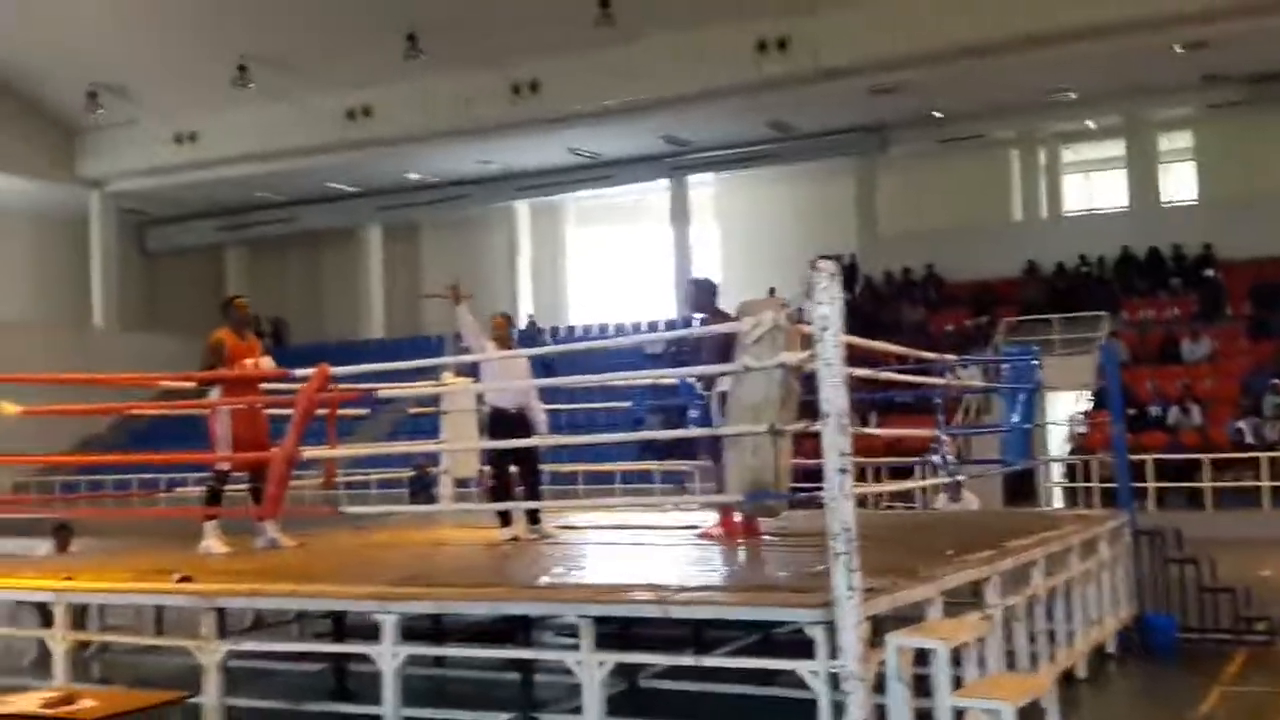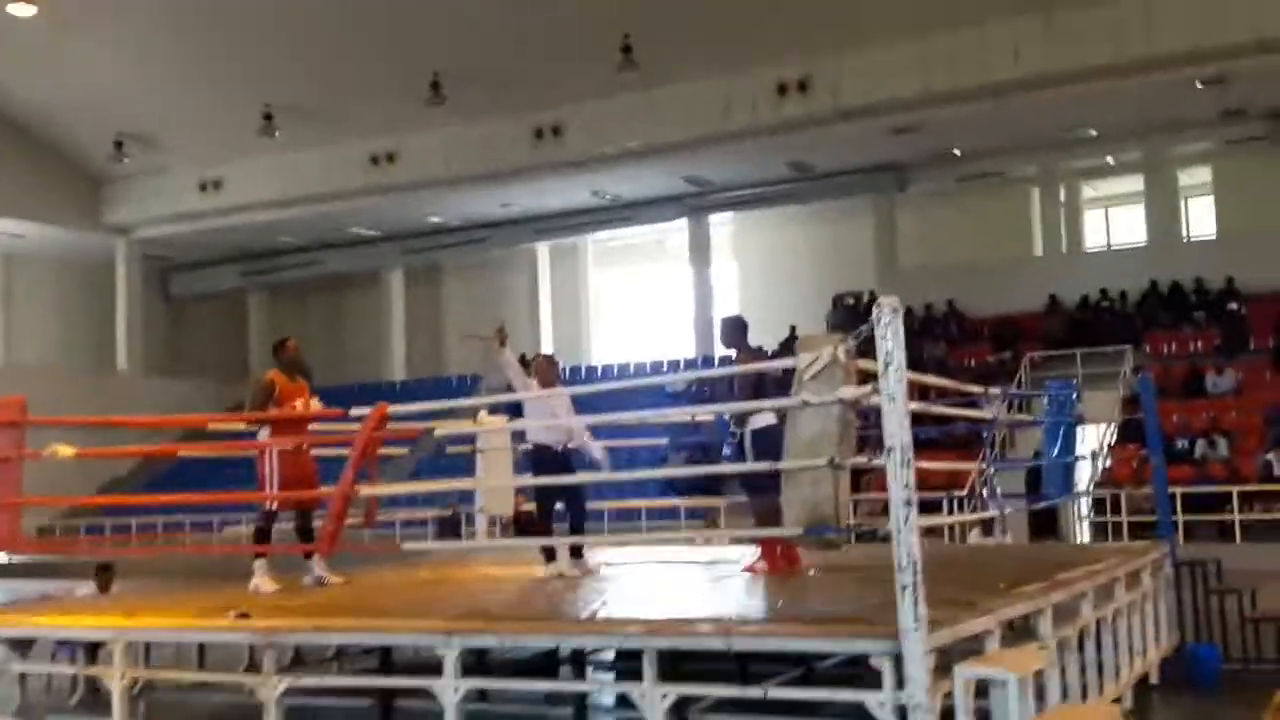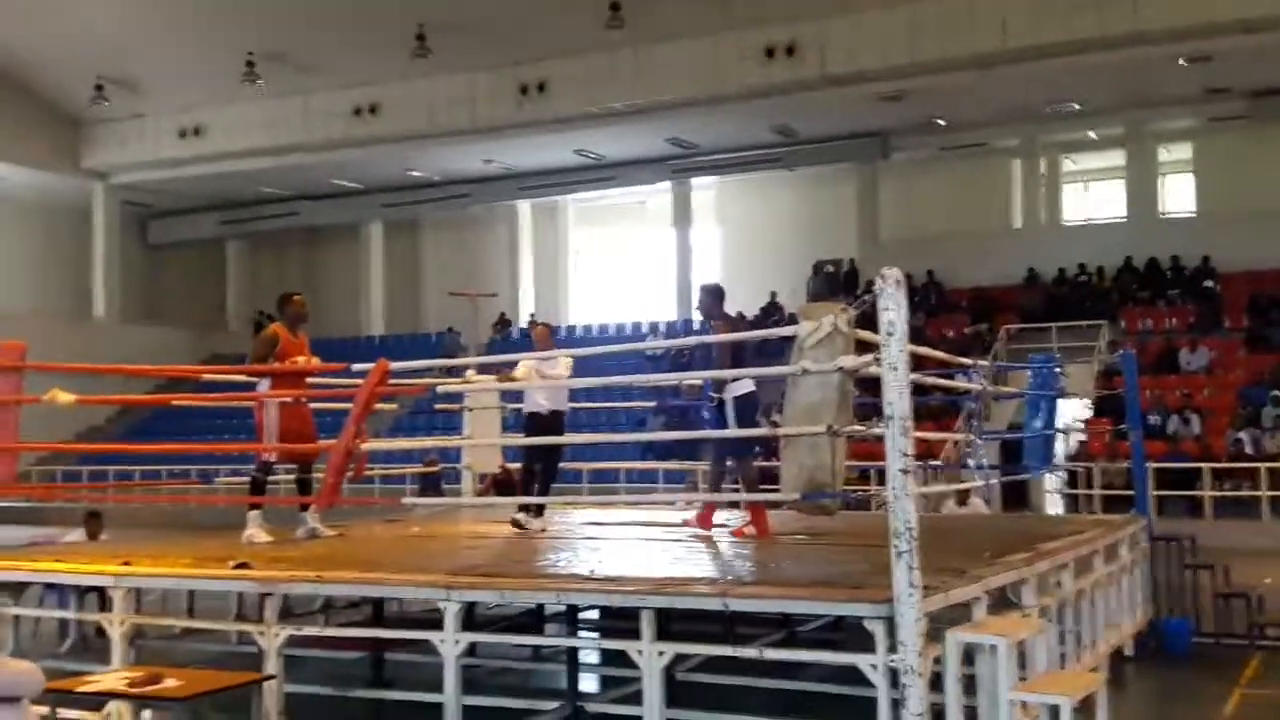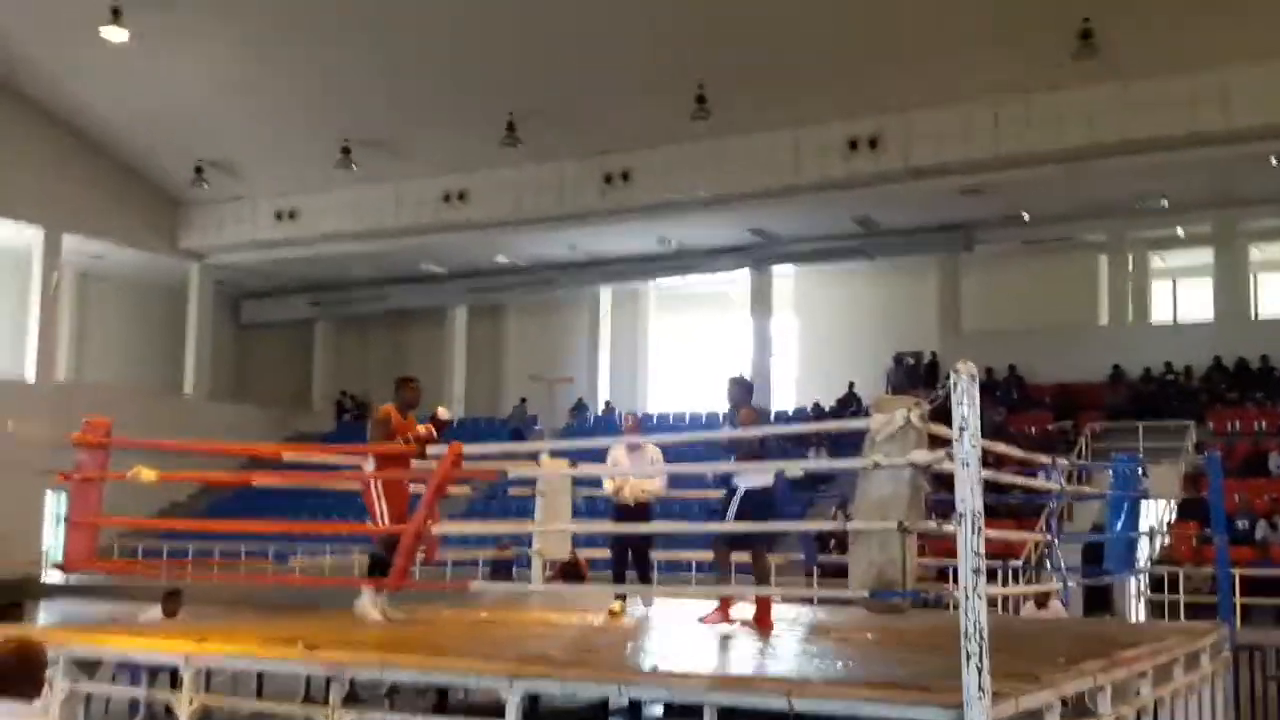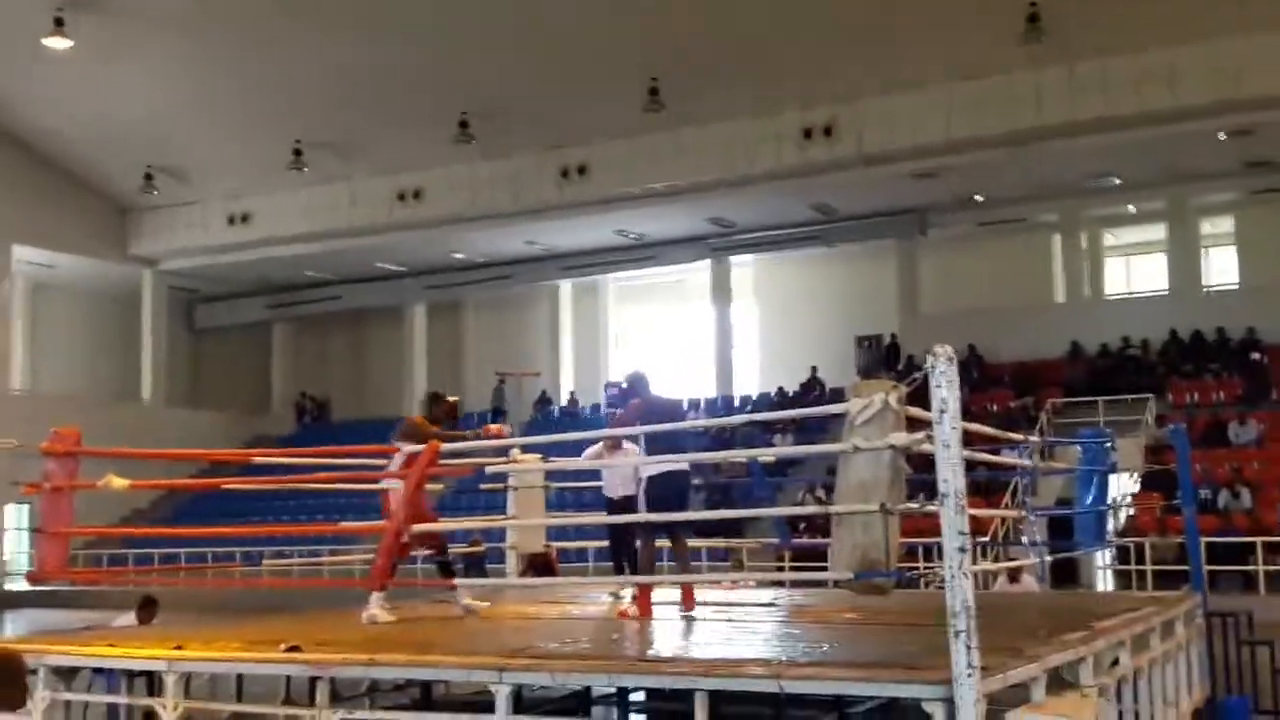
dt=0.7s
person 1, frame 1
left shoulder: (255, 341)
right shoulder: (219, 340)
left wrist: (266, 371)
right wrist: (234, 372)
left hip: (253, 407)
right hip: (227, 408)
left knee: (260, 468)
right knee: (222, 469)
left ankle: (267, 530)
right ankle: (210, 533)
person 1, frame 2
left shoulder: (303, 382)
right shoulder: (269, 381)
right elbow: (252, 416)
left wrist: (313, 410)
right wrist: (282, 412)
left hip: (300, 448)
right hip: (276, 448)
left knee: (306, 507)
right knee: (271, 507)
left ankle: (315, 568)
right ankle: (260, 572)
person 1, frame 3
left shoulder: (303, 337)
right shoulder: (272, 334)
right elbow: (252, 367)
left wrist: (312, 367)
right wrist: (284, 366)
left hip: (298, 401)
right hip: (274, 401)
left knee: (307, 458)
right knee: (268, 459)
left ankle: (309, 520)
right ankle: (254, 523)
person 1, frame 4
left shoulder: (410, 419)
right shoulder: (384, 414)
left elbow: (421, 450)
right elbow: (376, 447)
left wrist: (436, 428)
right wrist: (407, 439)
left hip: (398, 482)
right hip: (378, 481)
left knee: (396, 540)
right knee: (388, 536)
left ankle: (377, 602)
right ankle: (368, 595)
person 1, frame 5
left shoulder: (433, 430)
right shoulder: (413, 425)
left elbow: (451, 443)
right elbow: (443, 438)
right wrist: (479, 434)
left hip: (414, 491)
right hip: (398, 489)
left knee: (438, 542)
right knee: (400, 543)
left ankle: (462, 597)
right ankle: (376, 604)
person 2, frame 1
left shoulder: (712, 323)
right shoulder: (724, 320)
left elbow: (710, 362)
left wrist: (705, 389)
left hip: (719, 390)
right hip: (728, 389)
left knee: (718, 455)
right knee: (723, 454)
left ankle: (727, 520)
person 2, frame 2
left shoulder: (742, 359)
right shoulder: (758, 354)
left elbow: (742, 396)
left wrist: (736, 429)
left hip: (753, 427)
right hip: (769, 424)
left knee: (757, 490)
right knee: (768, 487)
person 2, frame 3
left shoulder: (720, 326)
right shoulder: (729, 323)
left elbow: (722, 367)
left wrist: (714, 399)
left hip: (734, 396)
right hip: (739, 394)
left knee: (742, 458)
right knee: (719, 456)
left ankle: (758, 522)
right ankle: (705, 516)
person 2, frame 4
left shoulder: (745, 415)
right shoulder: (752, 415)
left elbow: (751, 450)
left hip: (749, 487)
right hip: (762, 486)
left knee: (722, 545)
right knee: (758, 550)
left ankle: (723, 608)
right ankle: (762, 617)
person 2, frame 5
left shoulder: (637, 405)
right shoulder: (673, 404)
left elbow: (616, 431)
left hip: (657, 474)
right hip: (680, 471)
left knee: (647, 536)
right knee: (677, 533)
left ankle: (643, 603)
right ankle: (687, 594)
person 3, frame 1
left shoulder: (522, 359)
right shoulder: (485, 350)
left elbow: (531, 394)
right elbow: (470, 330)
left wrist: (541, 425)
right wrist: (459, 304)
left hip: (521, 418)
right hip: (498, 418)
left knee: (531, 470)
right knee: (500, 473)
left ankle: (534, 522)
right ankle: (506, 525)
person 3, frame 2
left shoulder: (563, 396)
right shoulder: (529, 389)
left elbow: (577, 429)
right elbow: (513, 371)
left wrist: (597, 452)
right wrist: (503, 346)
left hip: (563, 454)
right hip: (542, 454)
left knee: (577, 505)
right knee: (544, 509)
left ankle: (577, 557)
right ankle: (551, 561)
person 3, frame 3
left shoulder: (564, 361)
right shoulder: (527, 362)
left elbow: (560, 377)
right elbow: (518, 376)
left wrist: (543, 373)
right wrist: (509, 378)
left hip: (554, 417)
right hip: (533, 416)
left knee: (548, 468)
right knee: (529, 465)
left ankle: (537, 514)
right ankle: (523, 512)
person 3, frame 4
left shoulder: (653, 453)
right shoulder: (615, 452)
left elbow: (661, 484)
right elbow: (607, 480)
left wrist: (641, 486)
right wrist: (613, 489)
left hip: (642, 507)
right hip: (621, 507)
left knee: (640, 552)
right knee: (618, 551)
right ankle: (619, 598)
person 3, frame 5
left shoulder: (633, 450)
right shoulder: (602, 449)
left elbow: (642, 475)
right elbow: (585, 458)
right wrist: (603, 445)
left hip: (629, 501)
right hip: (610, 501)
left knee: (628, 544)
right knee: (615, 544)
